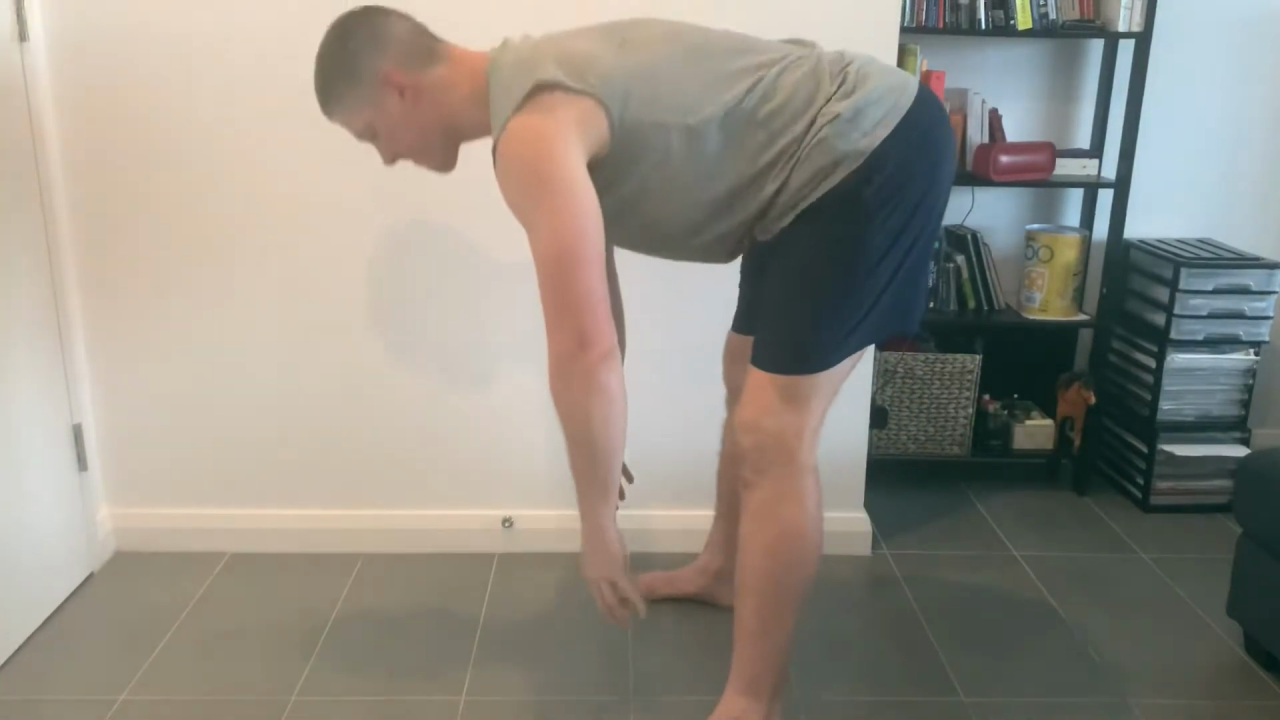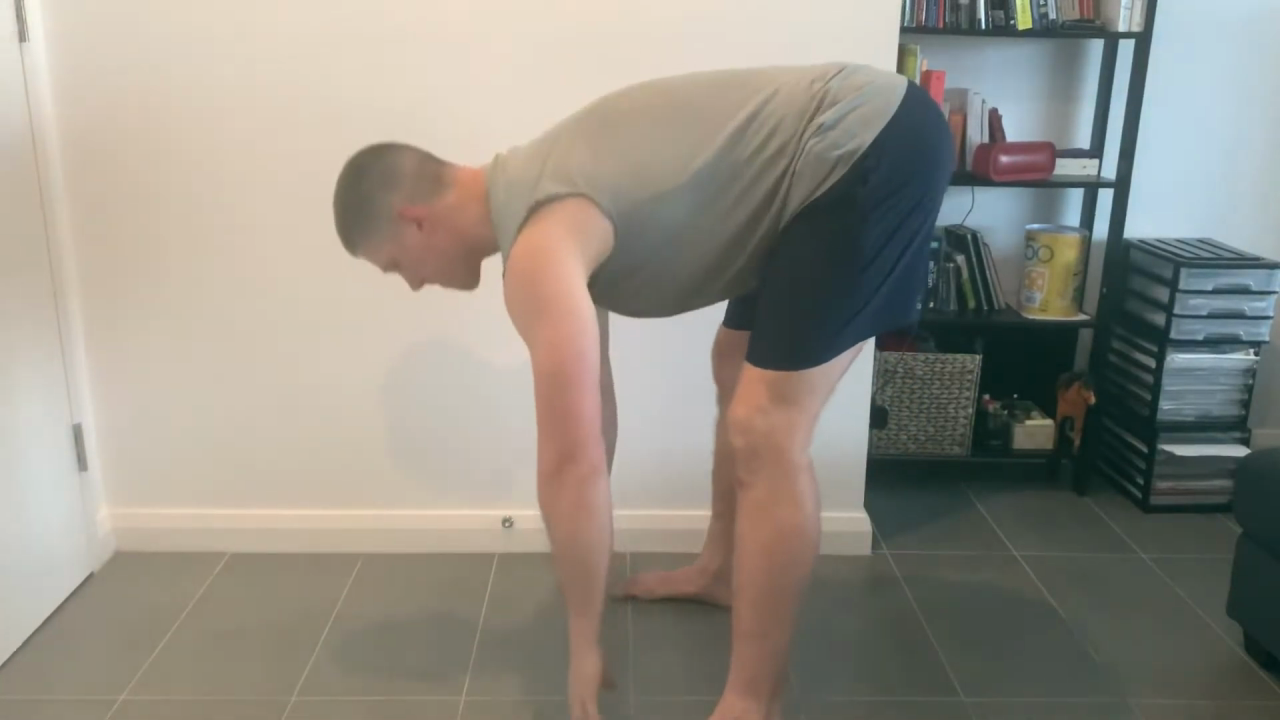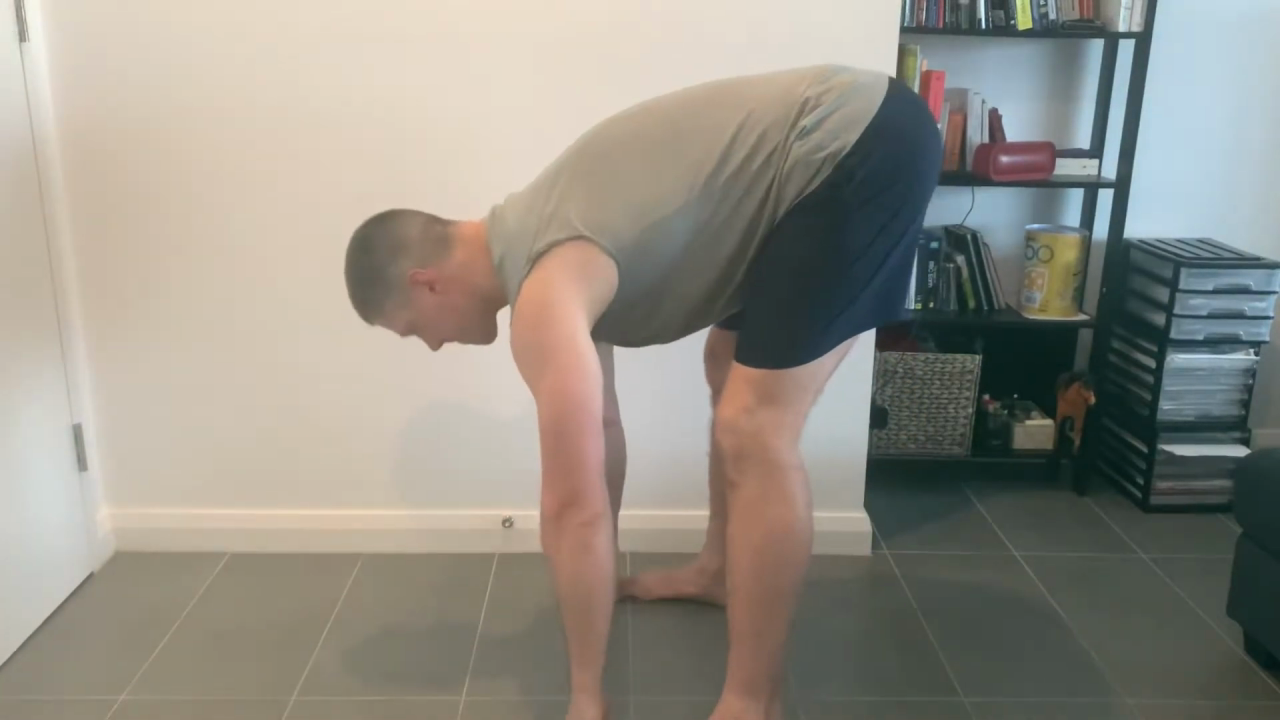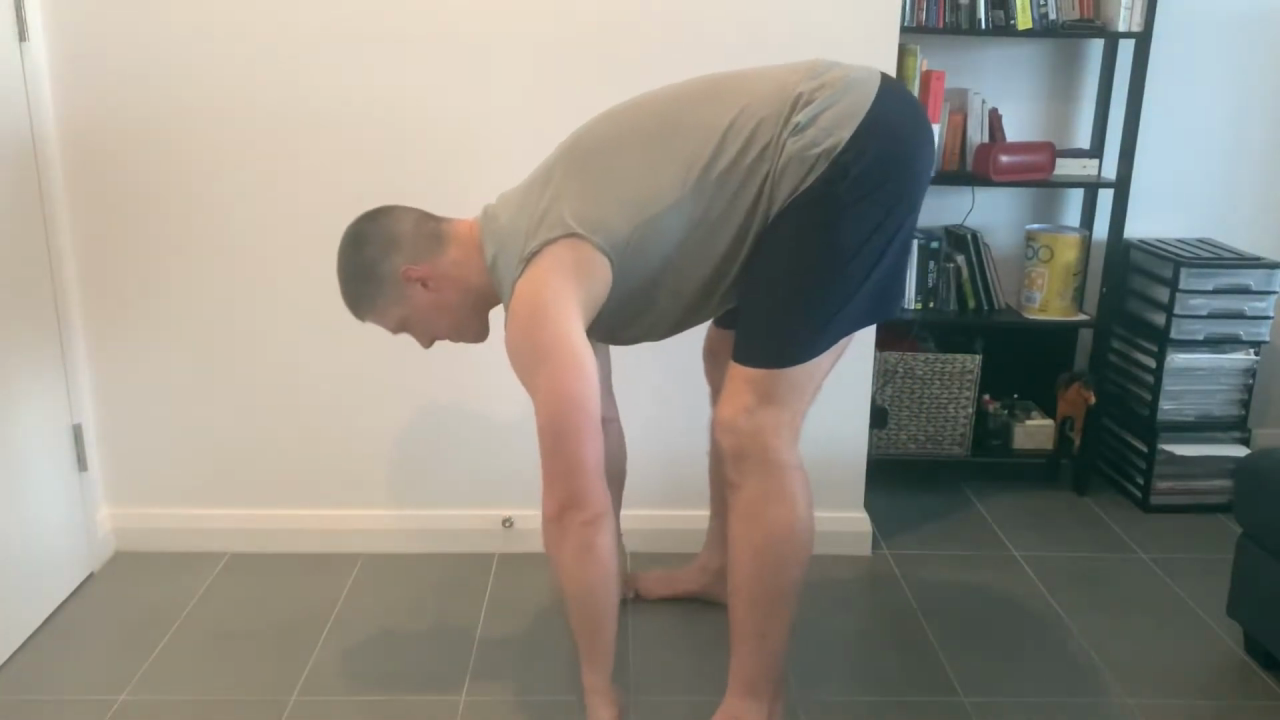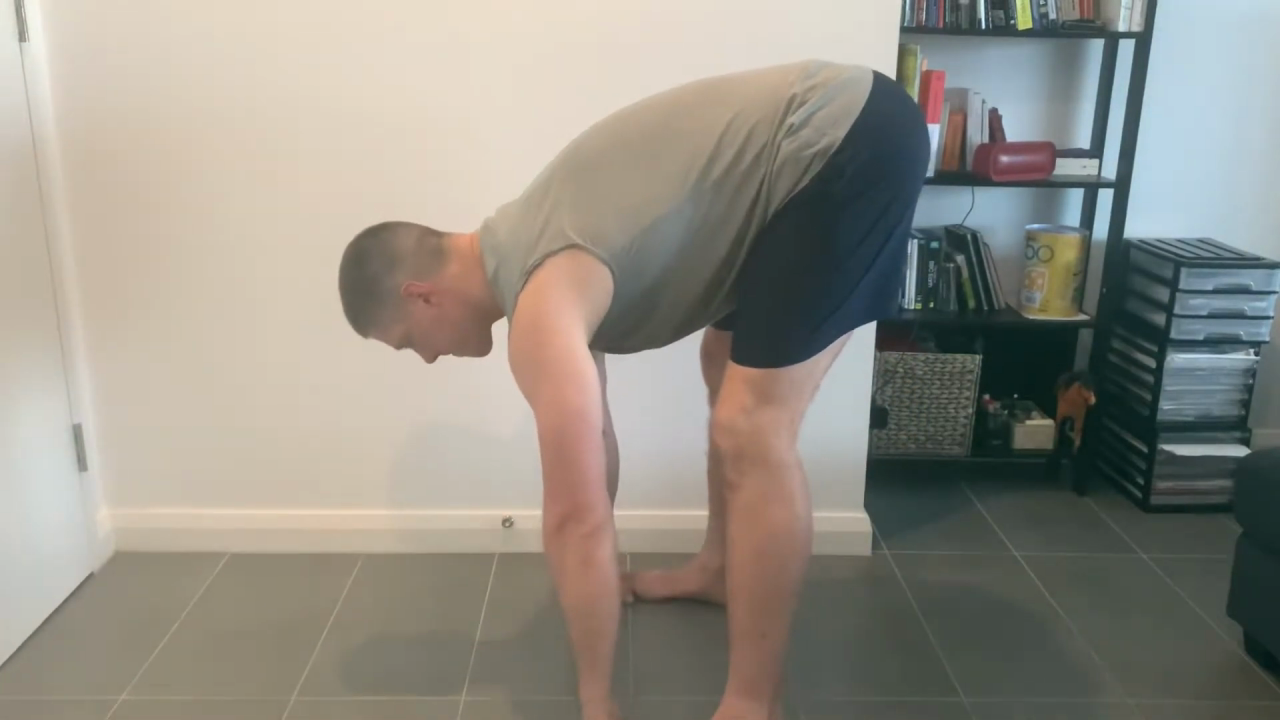
dt=0.3s
person 1, frame 1
left shoulder: (532, 135)
right shoulder: (528, 89)
left elbow: (585, 352)
right elbow: (597, 299)
left wrist: (597, 521)
right wrist: (599, 443)
left hip: (876, 153)
right hip: (852, 142)
left knee: (772, 434)
right knee: (747, 375)
right ankle: (724, 568)
person 1, frame 2
left shoulder: (539, 245)
right shoulder: (539, 198)
left elbow: (569, 463)
right elbow: (590, 400)
left wrist: (583, 642)
right wrist: (590, 513)
left hip: (872, 151)
right hip: (861, 136)
left knee: (765, 431)
right knee: (736, 370)
right ankle: (722, 569)
person 1, frame 3
left shoulder: (543, 294)
right shoulder: (536, 243)
left elbow: (573, 512)
right elbow: (600, 421)
right wrist: (604, 572)
left hip: (860, 149)
right hip: (850, 127)
left knee: (752, 431)
right knee: (731, 369)
right ankle: (719, 570)
person 1, frame 4
left shoulder: (538, 294)
right shoulder: (528, 240)
left elbow: (575, 511)
right elbow: (598, 420)
right wrist: (605, 572)
left hip: (854, 144)
right hip: (846, 123)
left knee: (753, 431)
right knee: (729, 369)
right ankle: (721, 568)
person 1, frame 5
left shoulder: (540, 307)
right shoulder: (521, 252)
left elbow: (577, 523)
right elbow: (591, 433)
right wrist: (600, 577)
left hip: (848, 144)
right hip: (835, 122)
left knee: (751, 431)
right knee: (727, 369)
right ankle: (719, 568)
